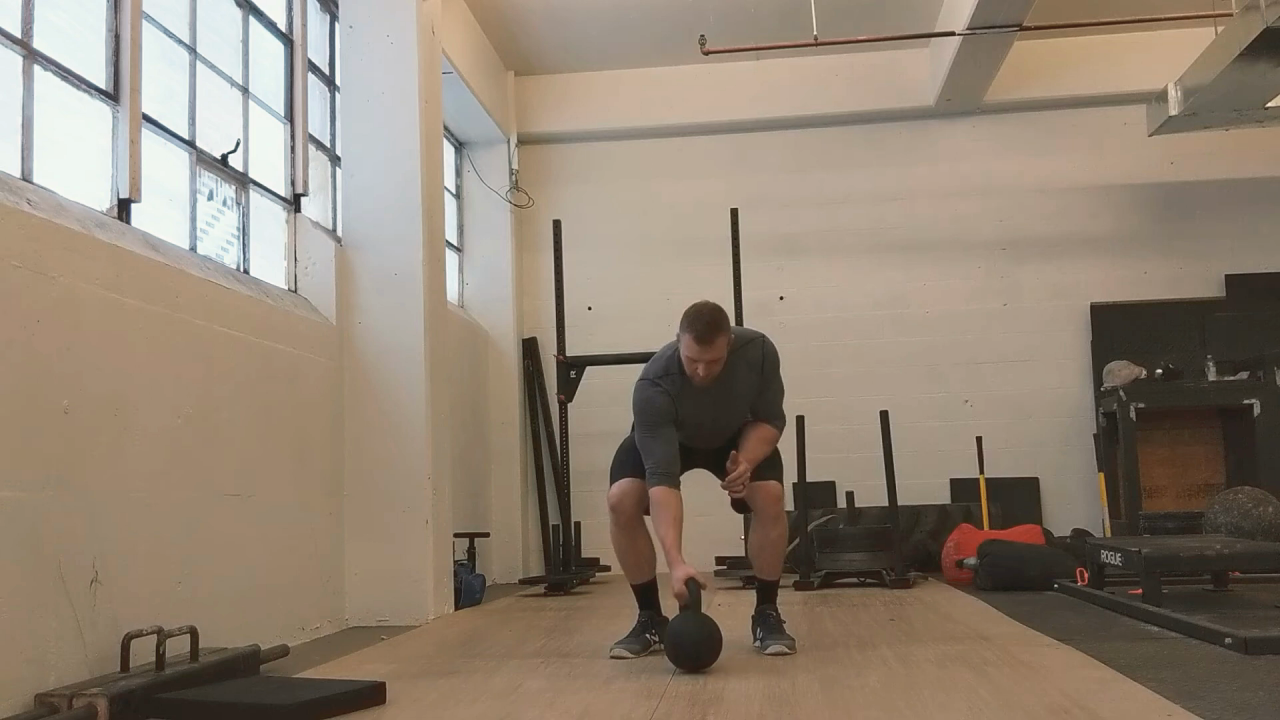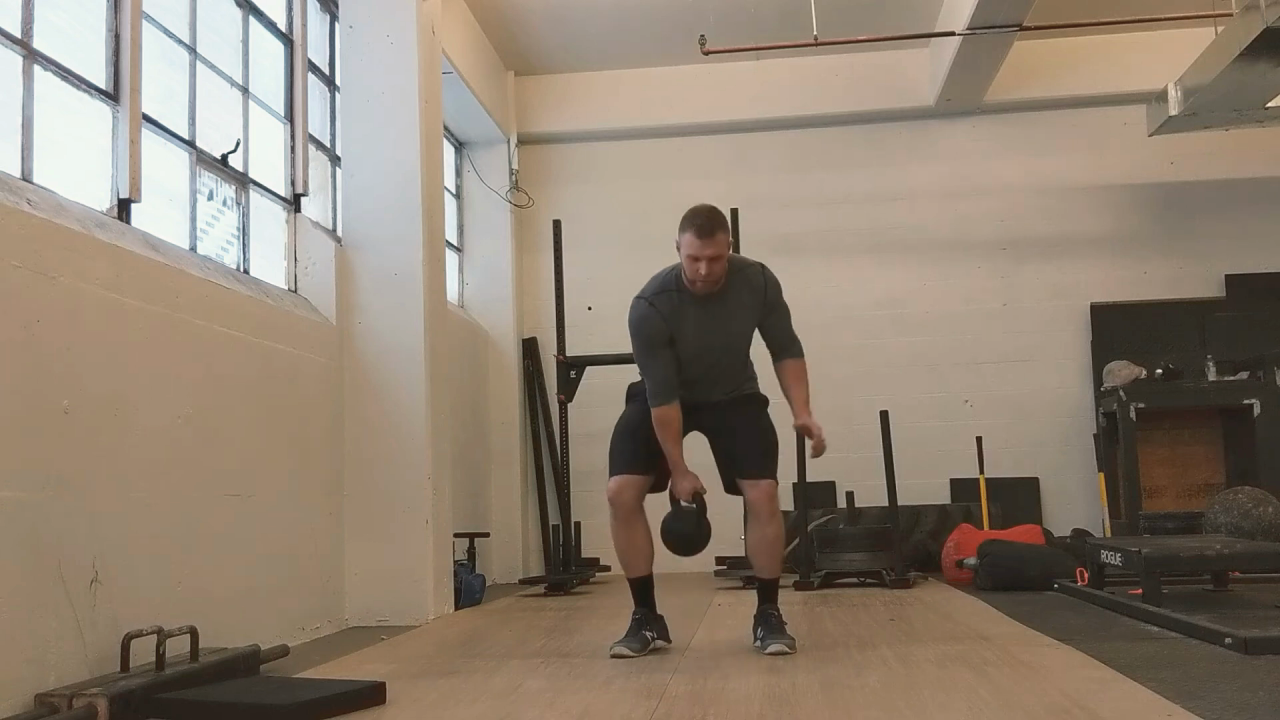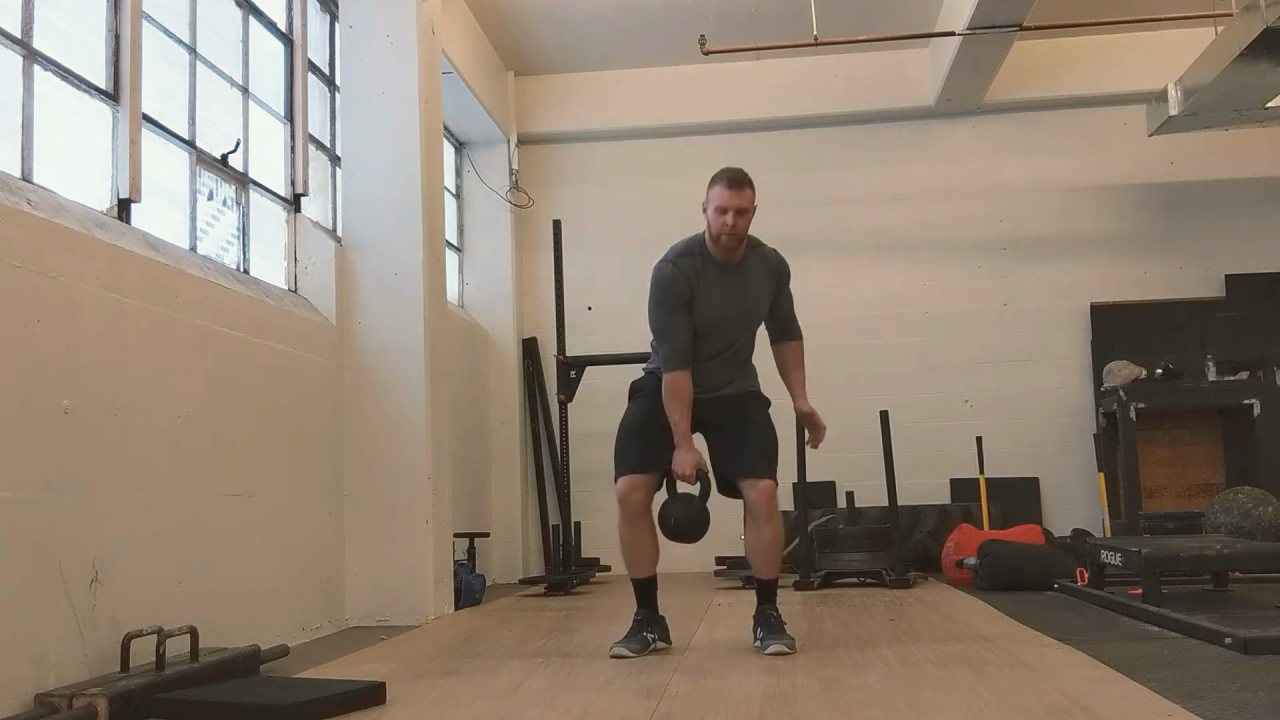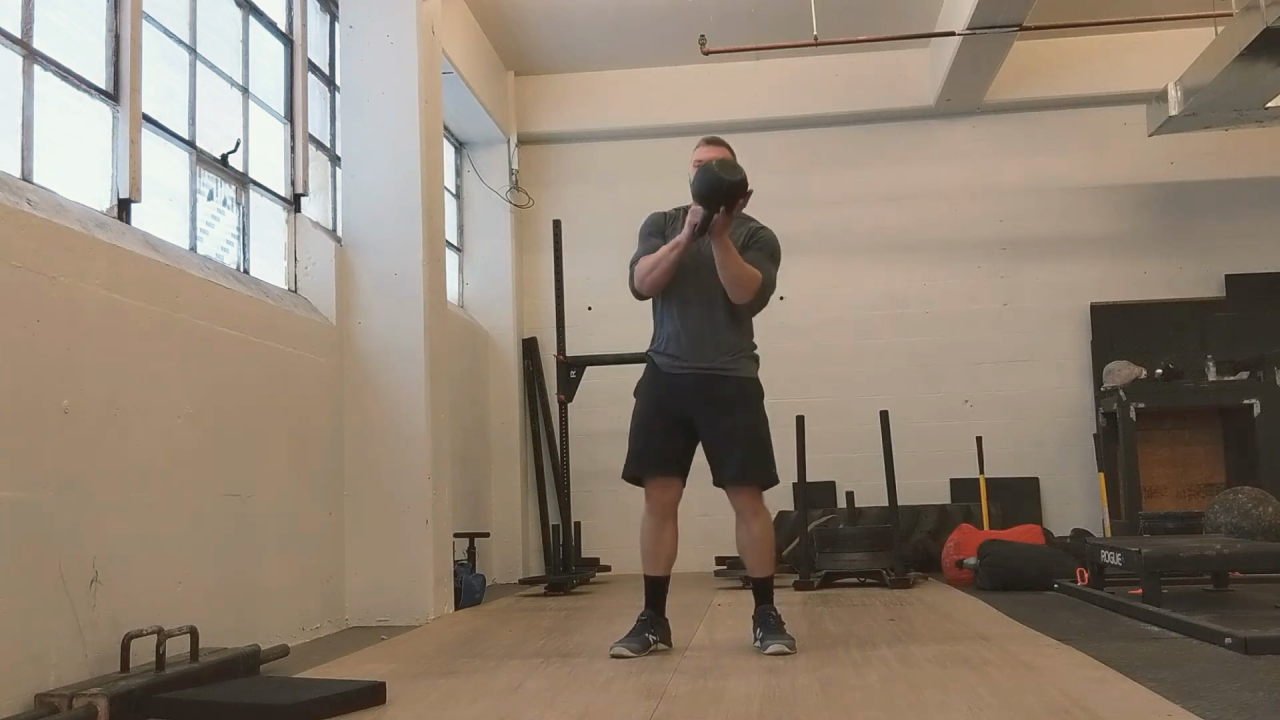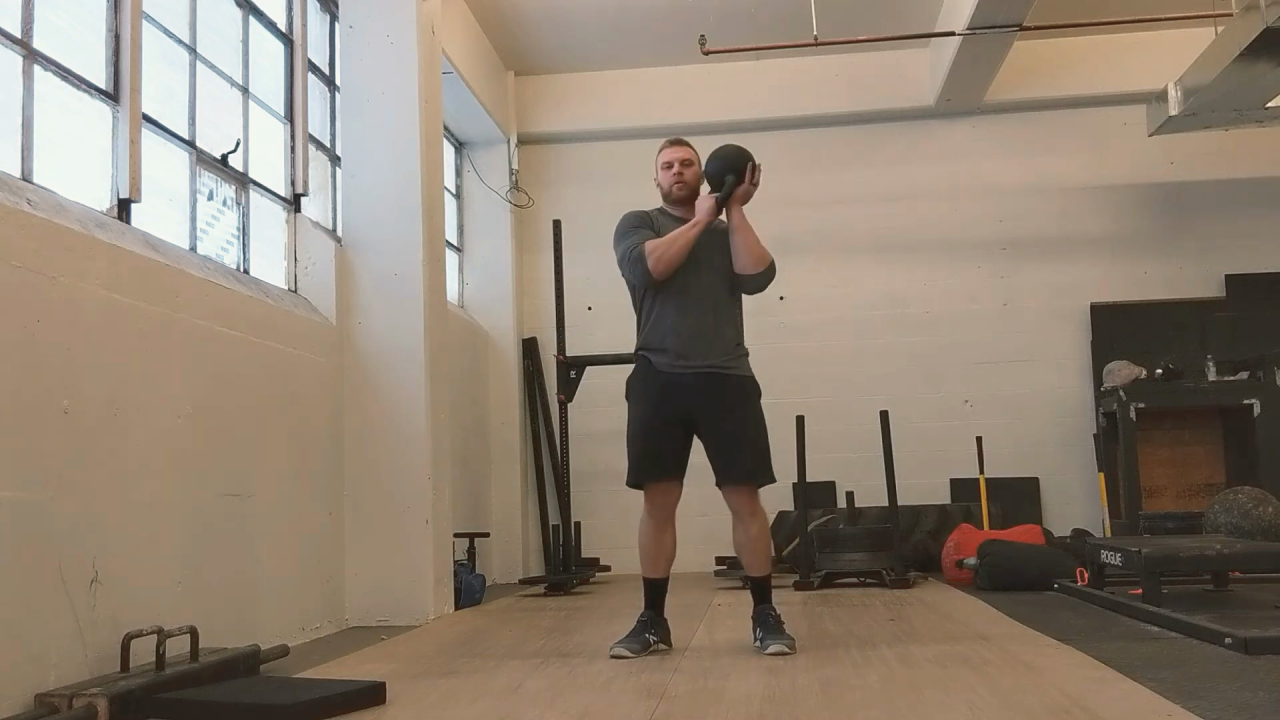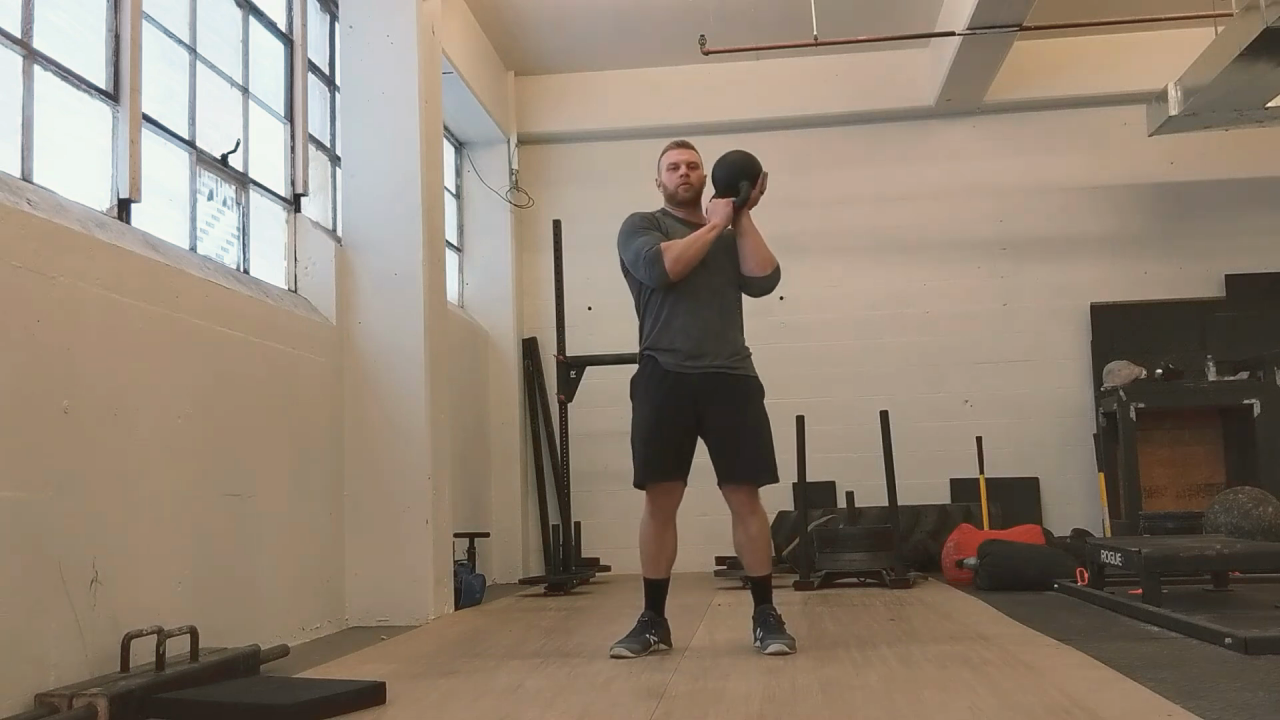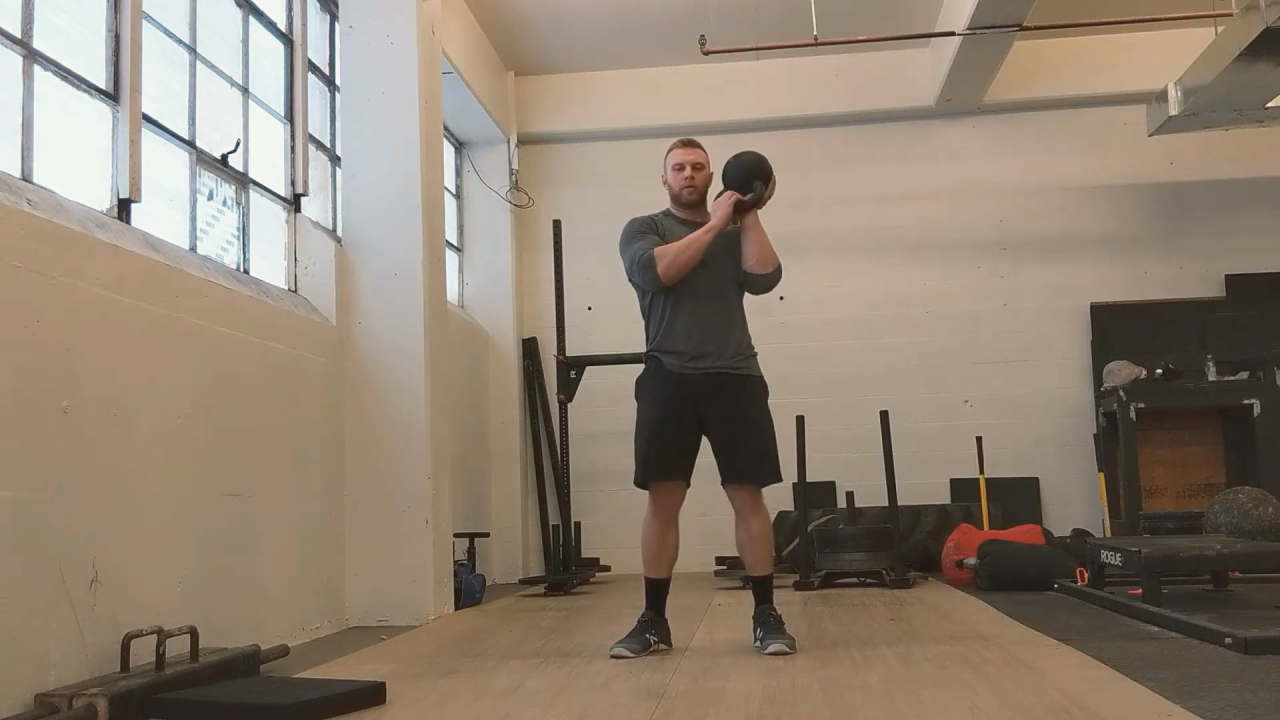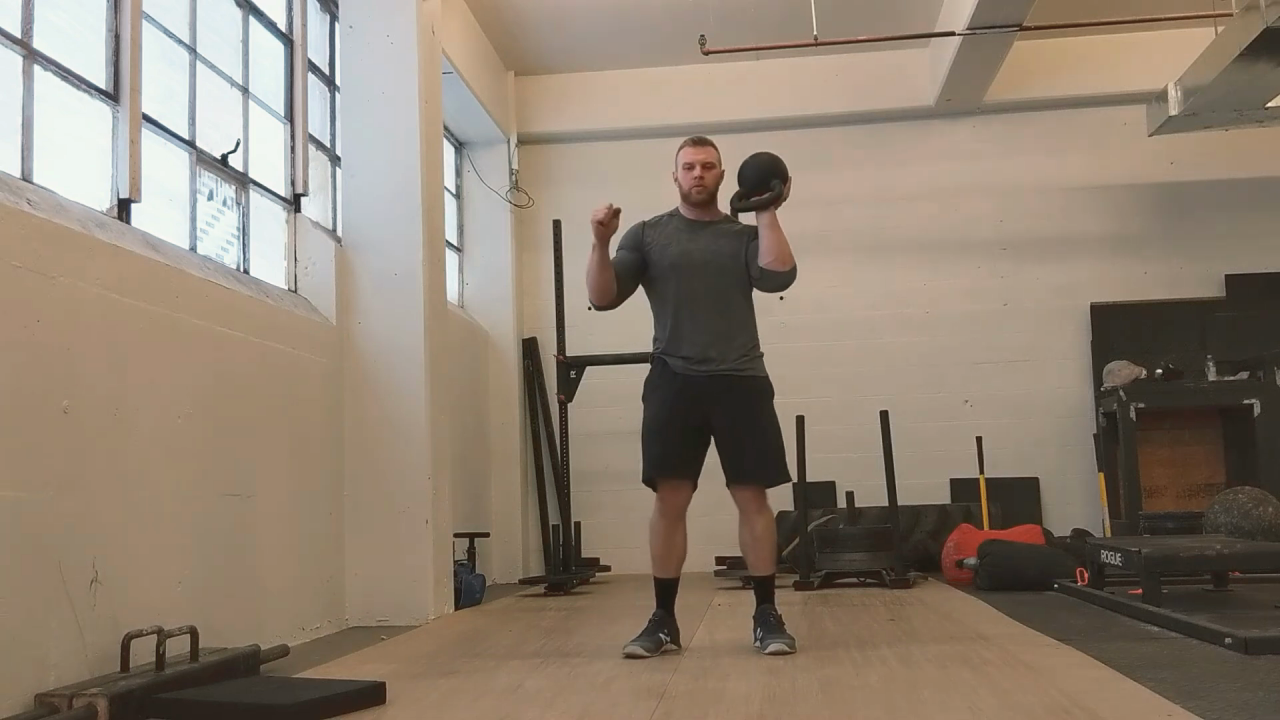
dt=0.5s
person 1, frame 1
left shoulder: (758, 352)
right shoulder: (654, 385)
left elbow: (770, 419)
right elbow: (662, 478)
left wrist: (746, 461)
right wrist: (676, 562)
left hip: (736, 436)
right hip: (665, 439)
left knee: (769, 496)
right knee: (621, 500)
left ankle: (767, 615)
right ankle: (651, 620)
person 1, frame 2
left shoulder: (758, 281)
right shoulder: (650, 305)
left elbow: (787, 348)
right elbow: (663, 395)
left wrist: (802, 411)
right wrist: (679, 470)
left hip: (734, 397)
right hip: (661, 396)
left knee: (763, 494)
right knee: (621, 493)
left ankle: (768, 615)
right ankle: (646, 619)
person 1, frame 3
left shoulder: (771, 266)
right shoulder: (674, 269)
left elbow: (785, 333)
right elbow: (674, 362)
left wrist: (800, 399)
right wrist: (682, 445)
left hip: (736, 393)
right hip: (666, 388)
left knee: (762, 495)
right knee: (630, 492)
left ankle: (767, 617)
right ankle: (648, 620)
person 1, frame 4
left shoulder: (757, 236)
right shoulder: (661, 224)
left elbow: (751, 296)
right elbow: (640, 283)
left wrist: (720, 237)
right wrist: (684, 236)
left hip: (731, 381)
right hip: (665, 378)
left knee: (748, 498)
right knee: (659, 498)
left ankle: (766, 616)
right ankle: (653, 620)
person 1, frame 5
left shoulder: (727, 233)
right shoulder: (637, 223)
left elbow: (757, 278)
right elbow: (645, 267)
left wrist: (735, 210)
right wrist: (699, 219)
left hip: (726, 378)
right hip: (659, 379)
left knee: (745, 497)
right knee: (657, 500)
left ankle: (765, 615)
right ankle: (653, 620)
person 1, frame 6
left shoulder: (731, 236)
right shoulder: (640, 226)
left elbow: (763, 281)
right elbow: (662, 267)
left wrist: (742, 217)
right wrist: (713, 224)
left hip: (730, 379)
right hip: (664, 379)
left knee: (745, 497)
right knee: (660, 499)
left ankle: (765, 615)
right ankle: (653, 620)
person 1, frame 7
left shoulder: (737, 235)
right shoulder: (643, 228)
left elbow: (764, 278)
right elbow: (657, 272)
left wrist: (750, 214)
right wrist: (712, 225)
left hip: (734, 378)
right hip: (668, 380)
left knee: (748, 496)
right knee: (662, 499)
left ankle: (765, 615)
right ankle: (653, 620)
person 1, frame 8
left shoulder: (745, 234)
right shoulder: (646, 233)
left elbow: (778, 276)
right elbow: (602, 297)
left wrist: (768, 212)
right wrist: (601, 242)
left hip: (739, 381)
right hip: (674, 381)
left knee: (753, 497)
right knee: (669, 499)
left ankle: (766, 614)
right ankle: (664, 619)
